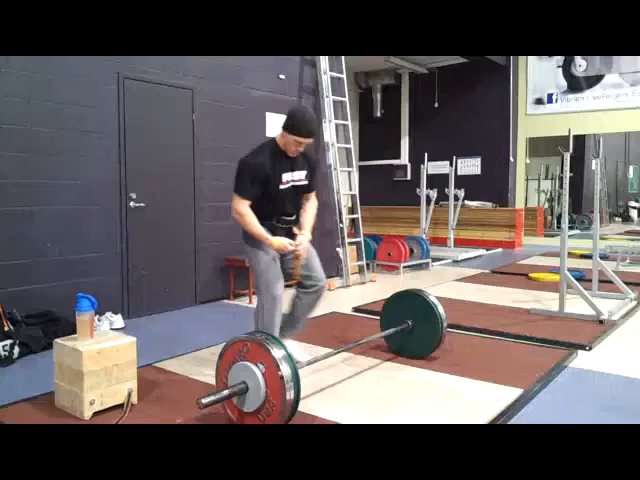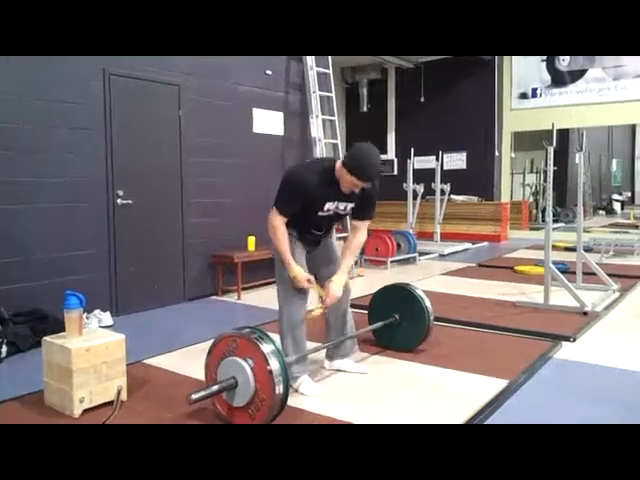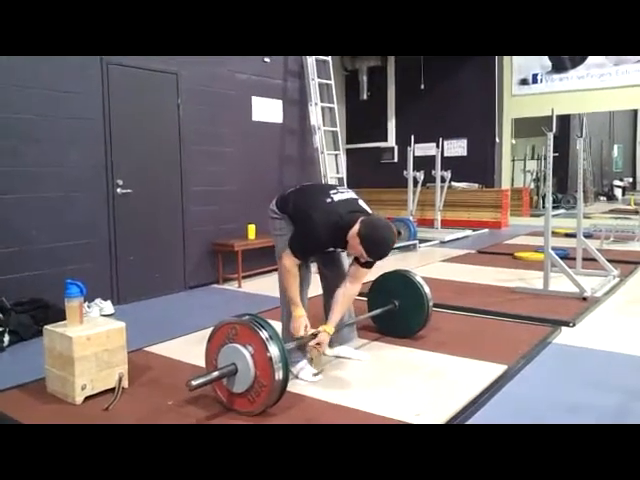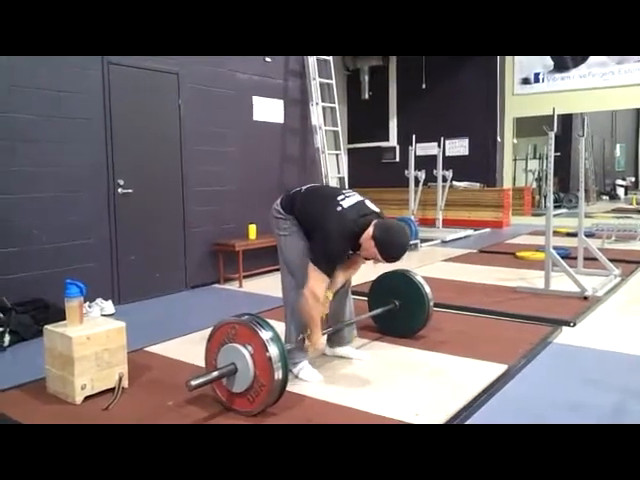
dt=1s
person 1, frame 1
left shoulder: (307, 161)
right shoulder: (256, 161)
left elbow: (310, 200)
right elbow: (239, 208)
left wrist: (305, 234)
right wrist: (269, 240)
left hip: (292, 232)
right hip: (261, 234)
left knee: (315, 281)
right knee: (272, 294)
left ankle: (285, 335)
person 1, frame 2
left shoulder: (367, 189)
right shoulder: (304, 178)
left elbow: (358, 233)
right elbow: (275, 221)
left wrist: (340, 276)
right wrist: (292, 268)
left hip: (322, 237)
right hip: (291, 236)
left knee: (339, 292)
right knee: (294, 299)
left ankle: (338, 356)
right ankle: (296, 372)
person 1, frame 3
left shoulder: (372, 235)
right shoulder: (319, 227)
left elbow: (352, 283)
right elbow: (287, 263)
left wrist: (328, 328)
right wrist: (298, 312)
right hip: (287, 216)
left knee: (338, 277)
right knee: (298, 281)
left ankle: (339, 342)
right ankle: (296, 358)
person 1, frame 4
left shoulder: (381, 228)
right shoulder: (336, 235)
left elbow: (351, 264)
right elbow: (313, 291)
left wrist: (328, 295)
right wrist: (315, 338)
left hip: (319, 212)
right hip: (290, 216)
left knee: (341, 281)
right knee: (299, 282)
left ankle: (338, 343)
right ankle: (296, 357)
